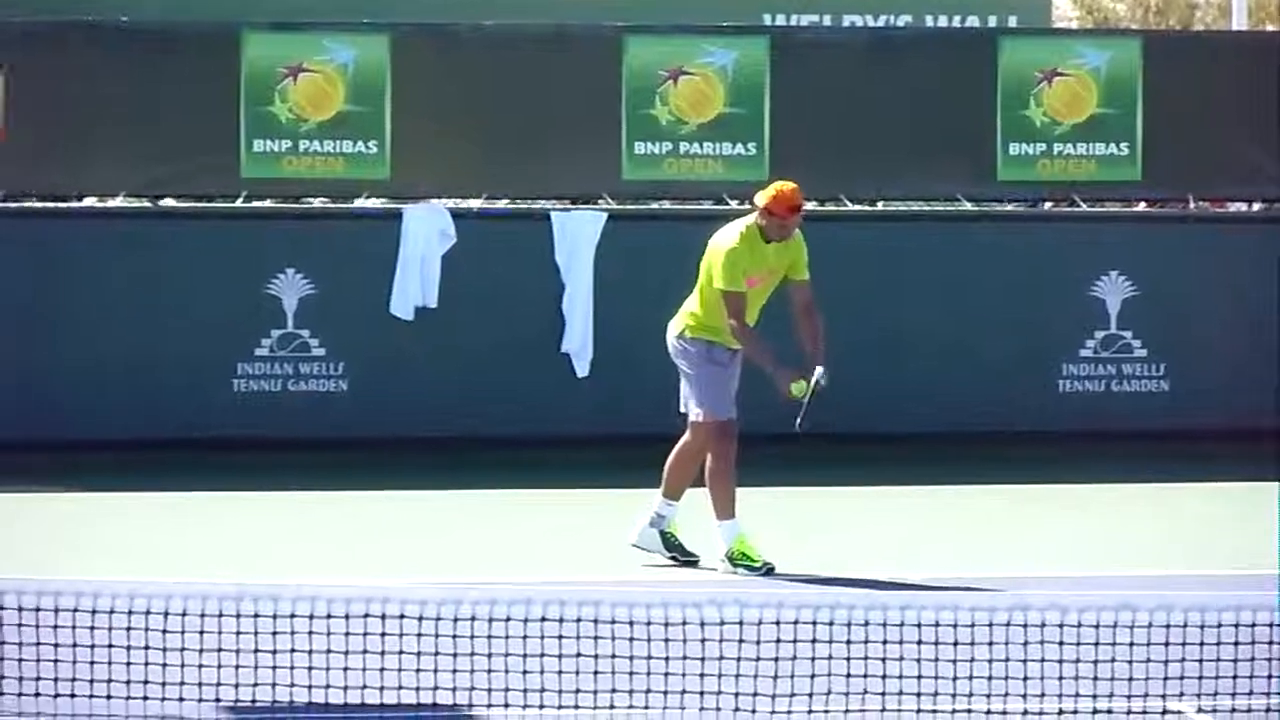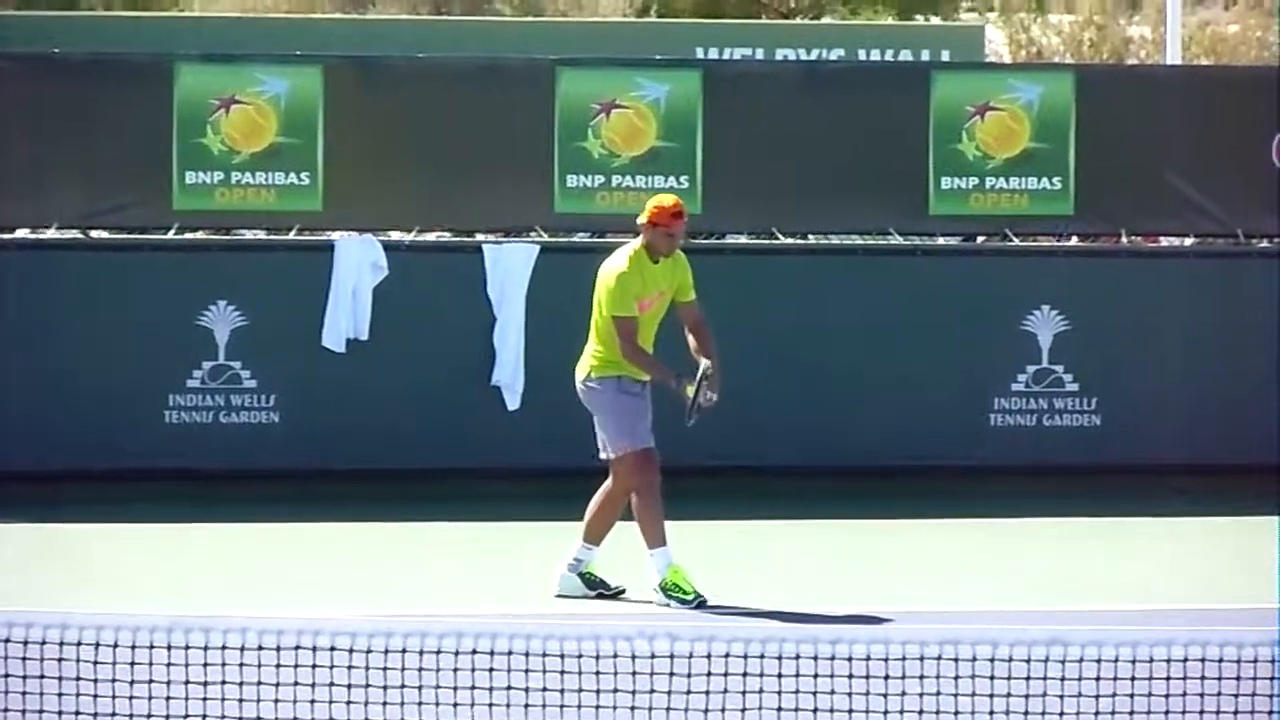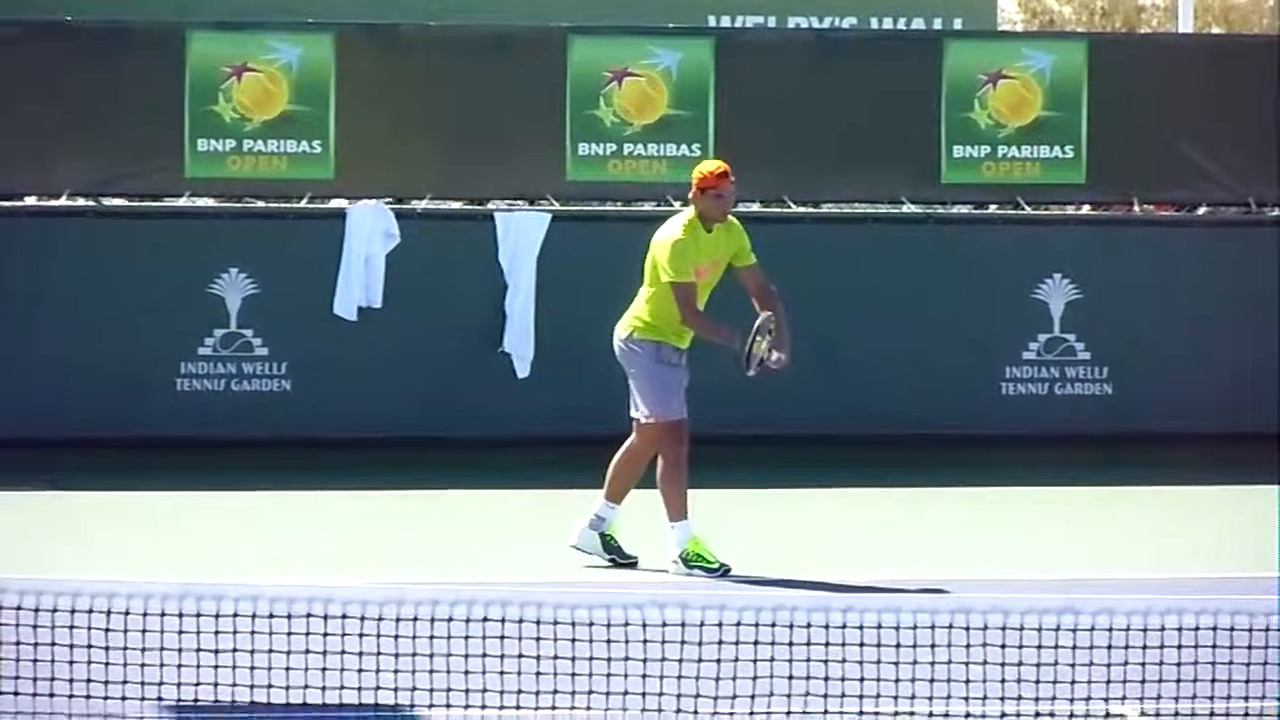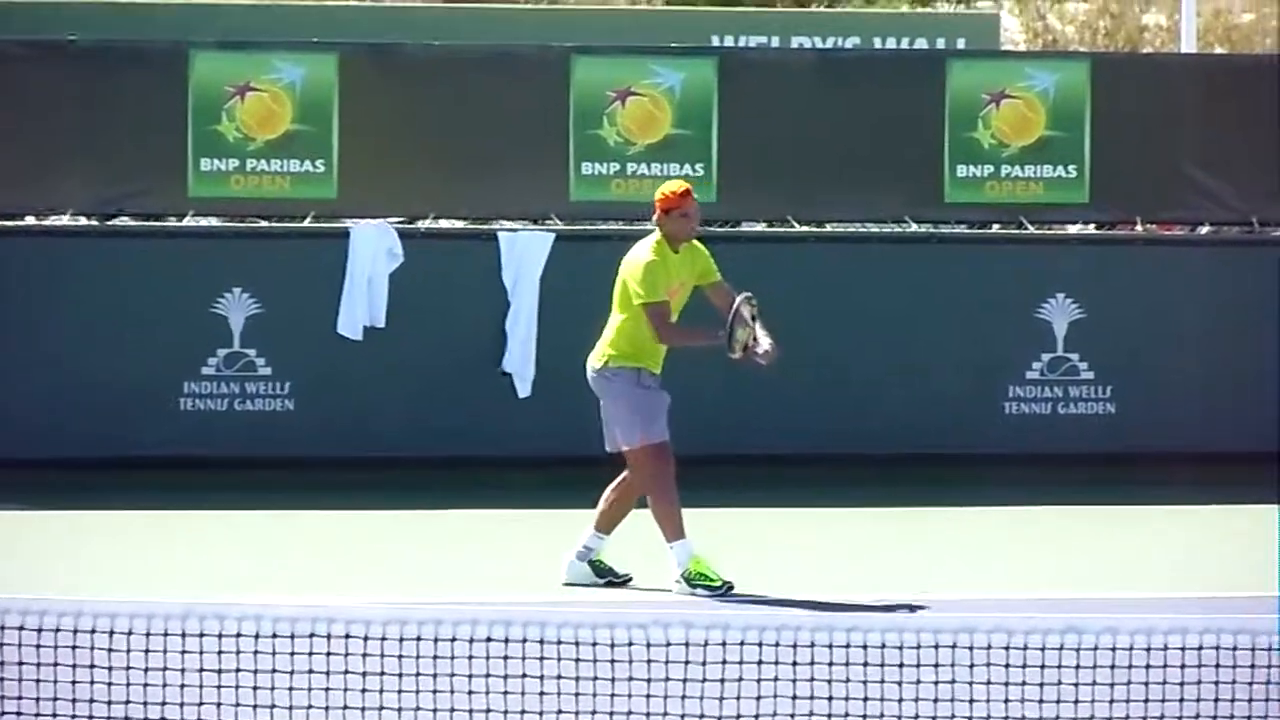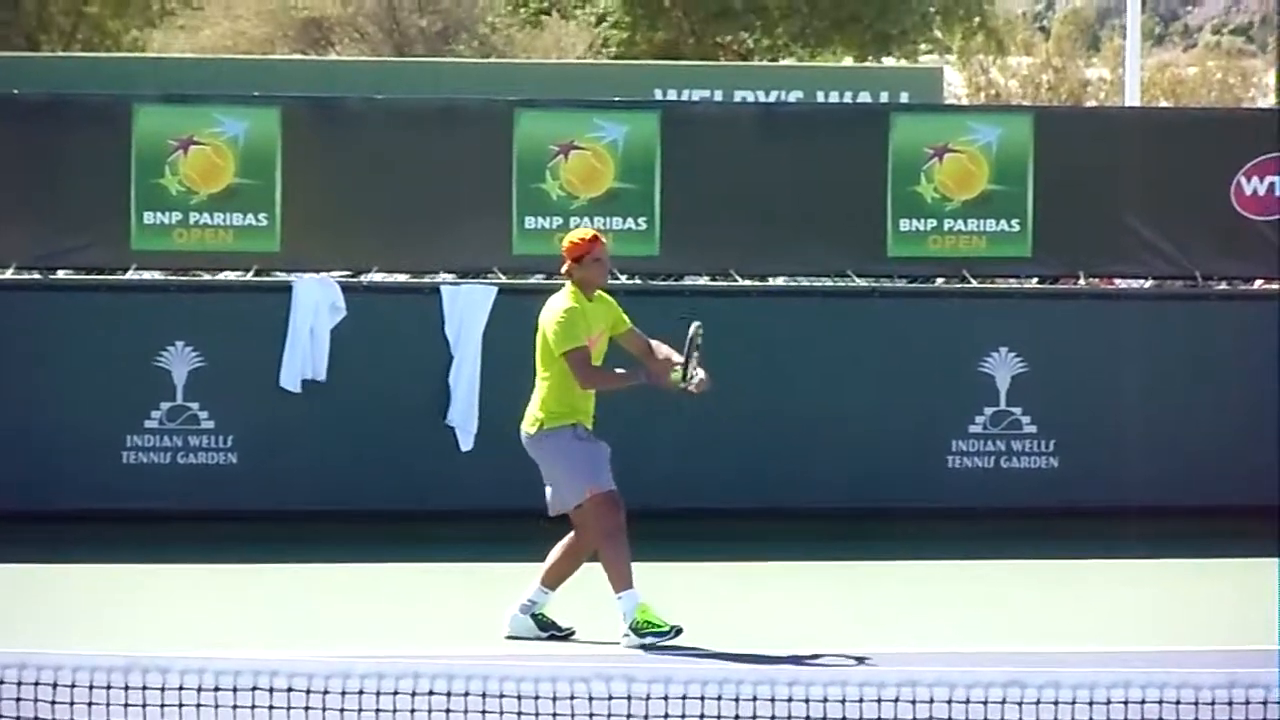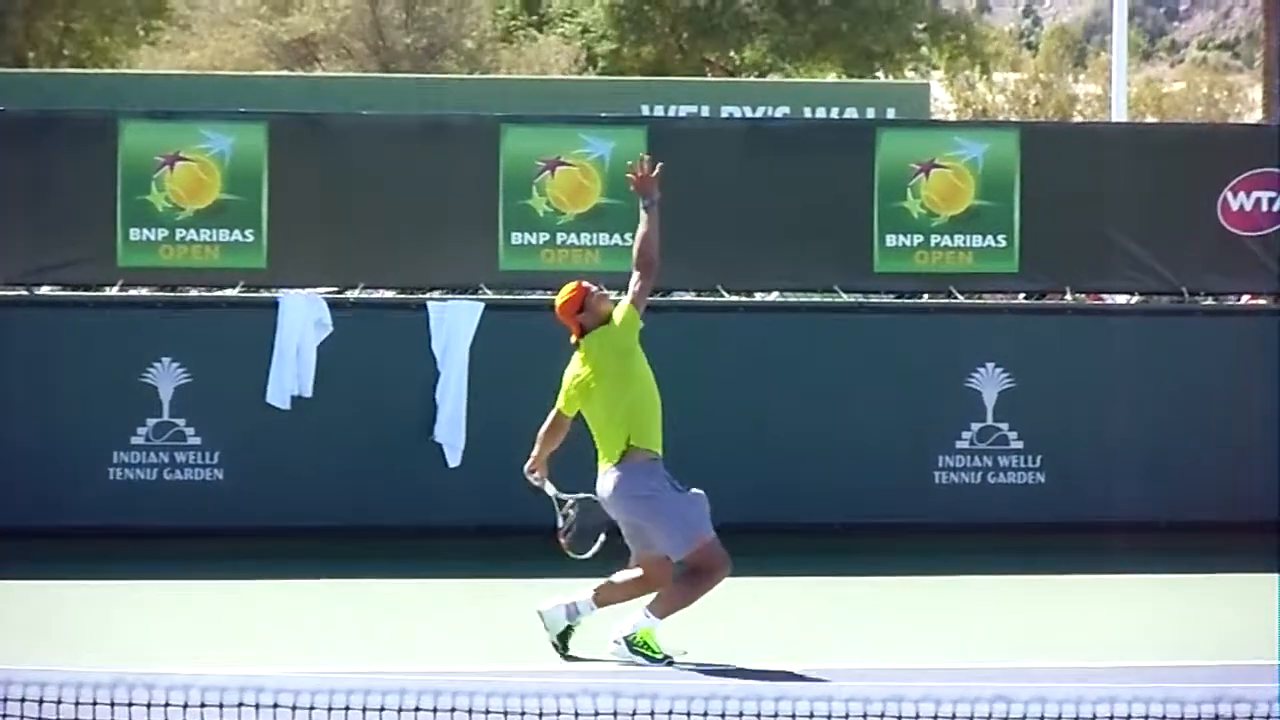
dt=0.7s
person 1, frame 1
left shoulder: (793, 242)
right shoulder: (731, 247)
left elbow: (805, 306)
right elbow: (736, 321)
left wrist: (816, 361)
right wrist: (775, 370)
left hip: (727, 345)
right hip: (698, 338)
left knee: (699, 437)
right knee: (722, 438)
left ankle: (656, 526)
right ankle: (732, 545)
person 1, frame 2
left shoulder: (677, 263)
right shoulder: (621, 272)
left elbow: (694, 323)
right elbow: (628, 347)
left wrist: (708, 366)
right wrist: (676, 381)
left hip: (632, 379)
right hip: (607, 377)
left knee: (623, 479)
right knee: (645, 470)
left ankle: (576, 571)
right ankle: (666, 576)
person 1, frame 3
left shoulder: (732, 231)
right shoulder: (676, 239)
left elbow: (761, 289)
right elbow: (688, 314)
left wrist: (779, 337)
right wrist: (738, 342)
left hip: (668, 344)
right hip: (646, 340)
left knee: (645, 440)
right knee: (674, 438)
left ankle: (595, 527)
right ankle: (685, 547)
person 1, frame 4
left shoulder: (694, 253)
right shoulder: (646, 262)
left elbow: (730, 302)
right elbow: (664, 332)
left wrist: (760, 336)
right wrist: (722, 338)
left hip: (639, 370)
right hip: (620, 368)
left knee: (640, 471)
right knee: (659, 462)
left ankle: (584, 558)
right ankle: (687, 566)
person 1, frame 5
left shoulder: (601, 304)
right shoulder: (564, 312)
left elbow: (646, 347)
right elbow: (587, 376)
left wrist: (686, 365)
right wrist: (647, 376)
left hip: (569, 428)
right hip: (555, 428)
left knee: (588, 529)
right knee: (609, 511)
left ankle: (527, 612)
right ankle: (635, 617)
person 1, frame 6
left shoulder: (576, 371)
right shoulder: (616, 334)
left elbow: (556, 424)
right elbow: (647, 269)
left wrist: (538, 461)
right wrist: (649, 202)
left hip: (620, 481)
right hip: (638, 476)
left knee: (656, 573)
right knee: (712, 564)
left ankle: (563, 609)
right ankle: (632, 633)
